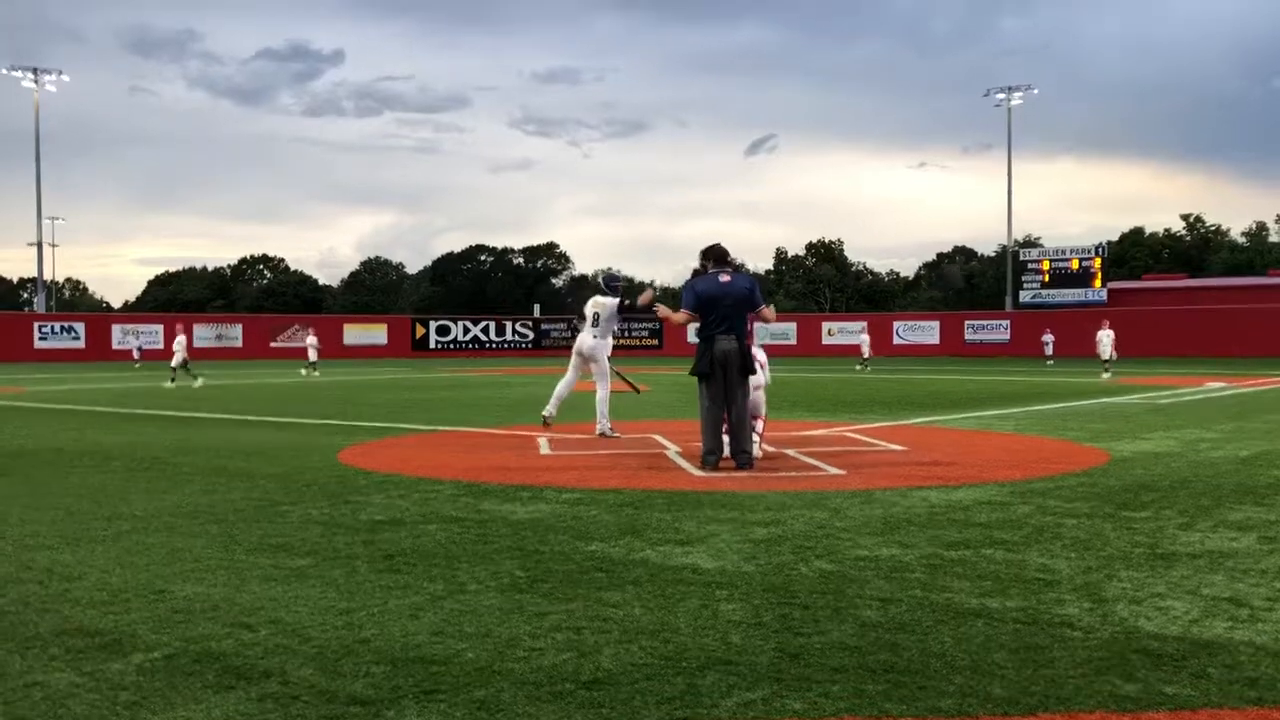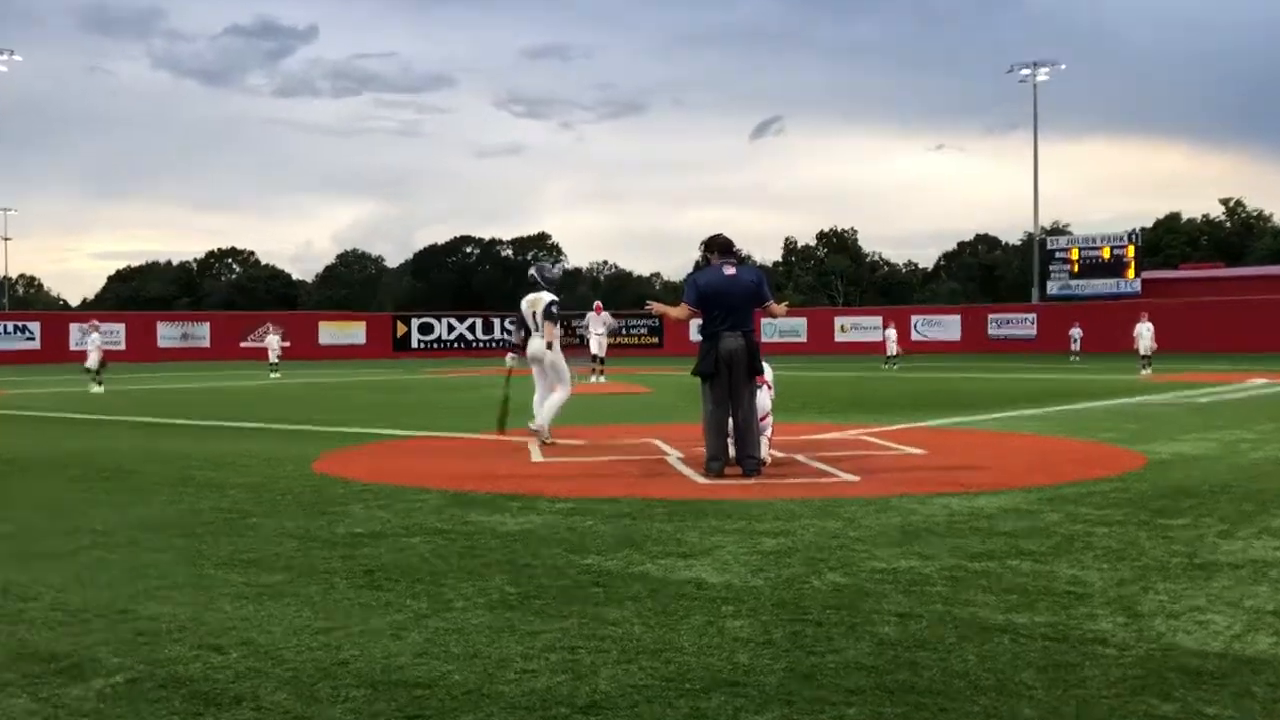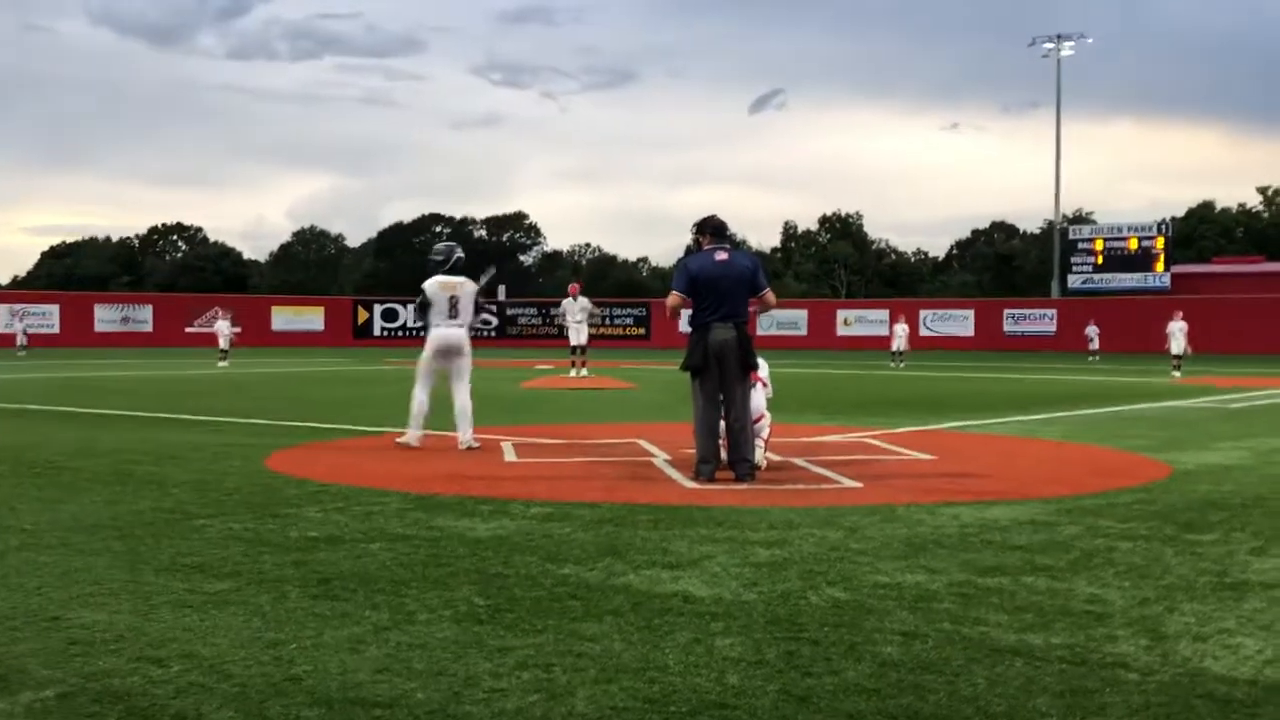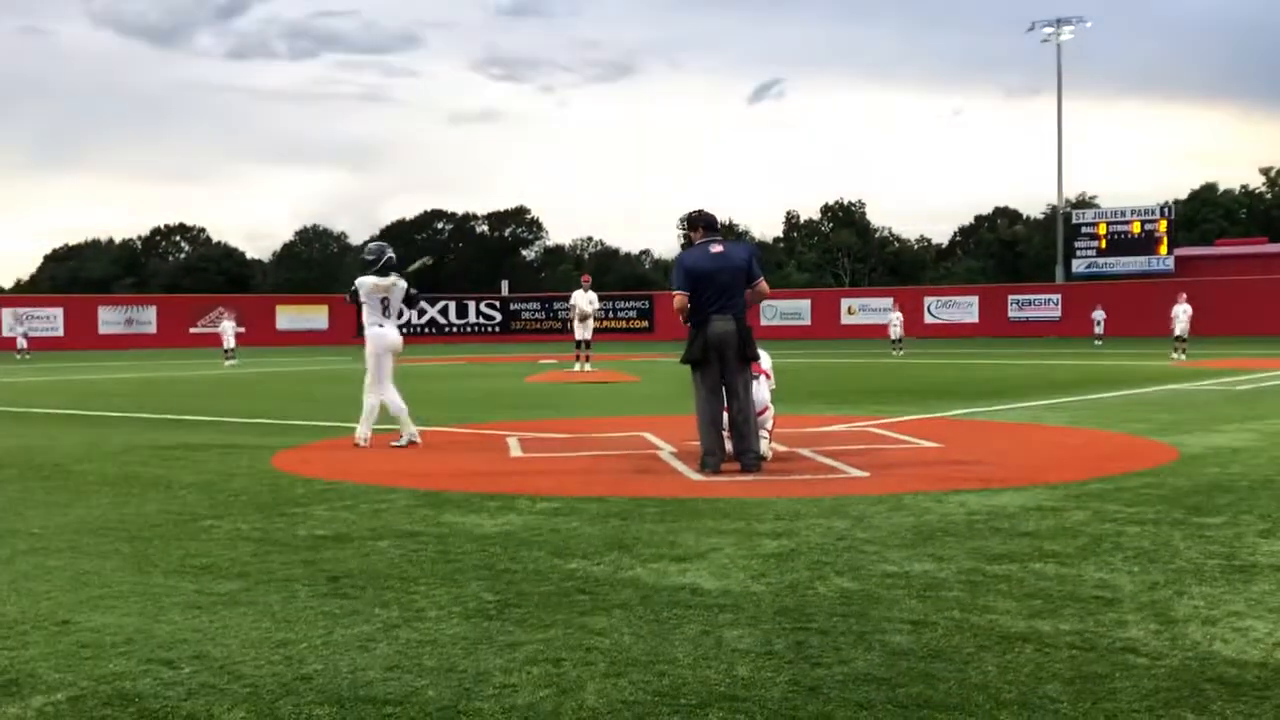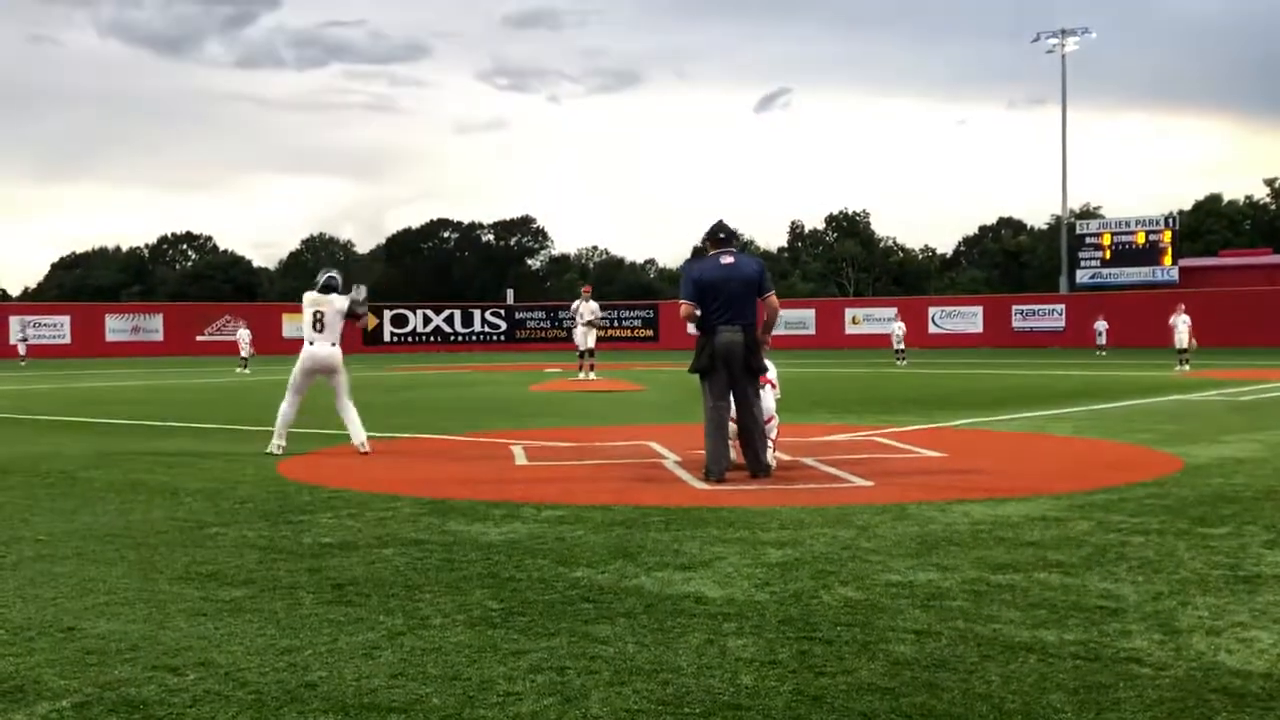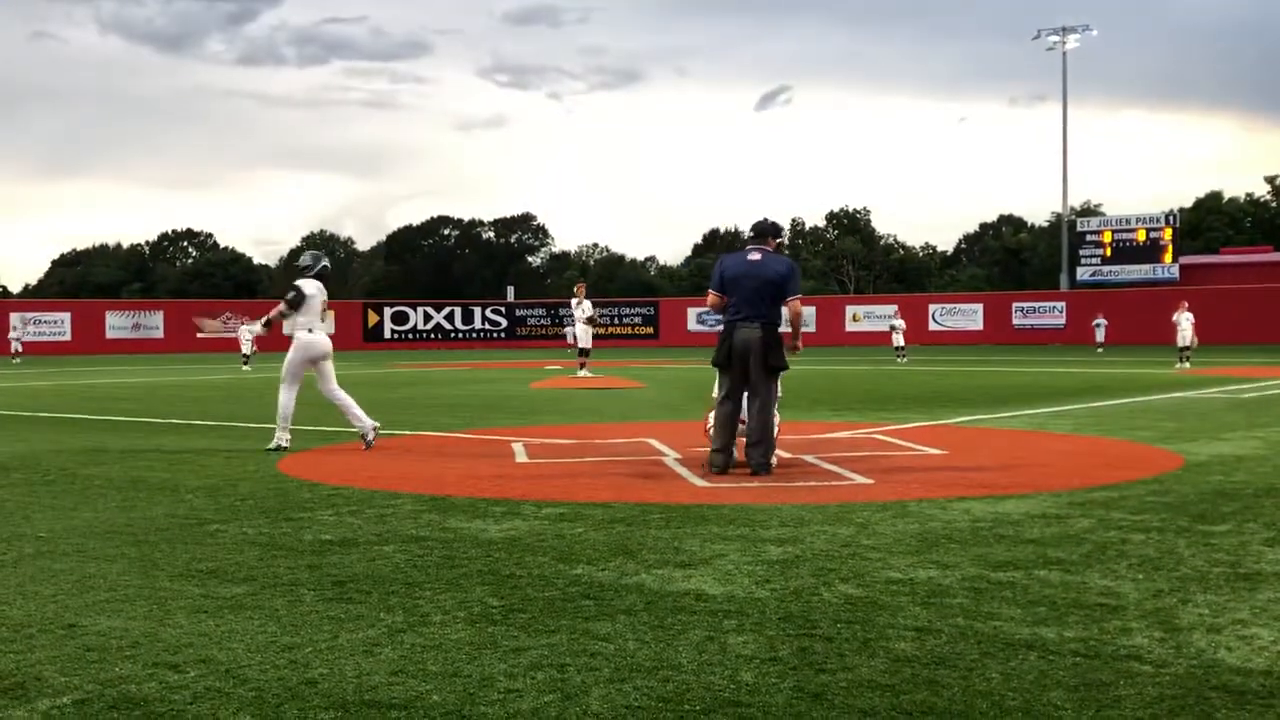
dt=0.7s
person 1, frame 1
left shoulder: (696, 284)
right shoulder: (747, 281)
left elbow: (683, 318)
right elbow: (765, 316)
left wrist: (666, 313)
right wrist: (771, 314)
left hip: (711, 349)
right hip: (737, 347)
left knee: (711, 404)
right knee: (739, 404)
left ankle: (711, 457)
right ankle: (743, 457)
person 1, frame 2
left shoulder: (700, 278)
right shoulder: (754, 274)
left elbow: (684, 314)
right elbow: (773, 311)
left wrist: (663, 309)
right wrist: (782, 310)
left hip: (715, 347)
right hip: (744, 345)
left knee: (715, 407)
right knee: (746, 406)
left ankle: (715, 463)
right ankle: (750, 463)
person 1, frame 3
left shoulder: (690, 263)
right shoulder: (749, 260)
left elbow: (674, 303)
right elbow: (769, 301)
left wrist: (671, 313)
right wrist: (748, 310)
left hip: (705, 338)
right hip: (737, 338)
left knee: (706, 406)
right knee: (739, 405)
left ankle: (706, 467)
right ankle: (744, 467)
person 1, frame 4
left shoulder: (686, 258)
right shoulder: (743, 251)
left elbow: (680, 304)
right elbow: (762, 291)
left wrist: (687, 317)
left hip: (704, 332)
right hip: (736, 330)
left knee: (708, 398)
right knee: (741, 397)
left ankle: (711, 459)
right ankle: (750, 458)
person 1, frame 5
left shoulder: (695, 269)
right shoulder: (755, 264)
left elbow: (686, 313)
right elbow: (773, 306)
right wrist: (765, 334)
left hip: (712, 342)
right hip: (745, 341)
left knee: (715, 407)
right knee: (750, 406)
left ankle: (716, 468)
right ankle: (758, 465)
person 1, frame 6
left shoulder: (726, 261)
right shoulder: (784, 265)
left elbow: (713, 302)
right elbow: (795, 309)
right wrist: (796, 338)
left hip: (733, 337)
right hip: (765, 338)
left knee: (727, 399)
right knee: (762, 402)
left ankle: (720, 459)
right ankle: (759, 461)
person 2, frame 1
left shoulder: (592, 301)
right shoulder: (615, 304)
left elbow: (582, 322)
right elbow: (638, 303)
left hip: (581, 341)
right hip: (597, 345)
left knee: (569, 378)
right knee: (603, 386)
left ankle: (550, 411)
right ankle: (603, 427)
person 2, frame 2
left shoulder: (525, 301)
right shoulder: (550, 299)
left elbow: (521, 329)
right elbow: (550, 325)
left wrist: (514, 351)
right wrist: (550, 349)
left hip: (532, 347)
right hip: (548, 346)
left knee: (541, 391)
right knee: (563, 388)
left ankle: (543, 432)
right ankle: (540, 424)
person 2, frame 3
left shoulder: (430, 284)
right shoulder: (470, 286)
left elbow: (421, 314)
right elbow: (474, 316)
left hip: (437, 336)
right hip: (461, 337)
left knee: (422, 386)
right knee: (461, 389)
left ankle: (413, 434)
right ankle: (466, 437)
person 2, frame 4
left shoulder: (363, 282)
right shoulder: (400, 283)
left elbow: (352, 298)
right elbow: (416, 304)
left hip: (377, 337)
right hip: (394, 335)
left knee: (384, 388)
right knee: (372, 387)
left ankle: (409, 432)
right ankle: (363, 434)
person 2, frame 5
left shoulder: (308, 297)
right shoulder: (343, 301)
right elbow: (363, 322)
right wrist: (360, 300)
left hip: (310, 353)
right hip: (334, 354)
left knee: (291, 399)
right knee: (344, 402)
left ankle: (277, 443)
right ankle: (361, 441)
person 2, frame 6
left shoulder: (303, 285)
right shoulder: (320, 288)
left elbow: (284, 309)
left wrist: (264, 323)
right wrist: (270, 317)
left hip: (305, 341)
right hip: (323, 342)
left knee: (287, 388)
right knee: (333, 390)
left ankle: (282, 438)
right ankle: (368, 427)
